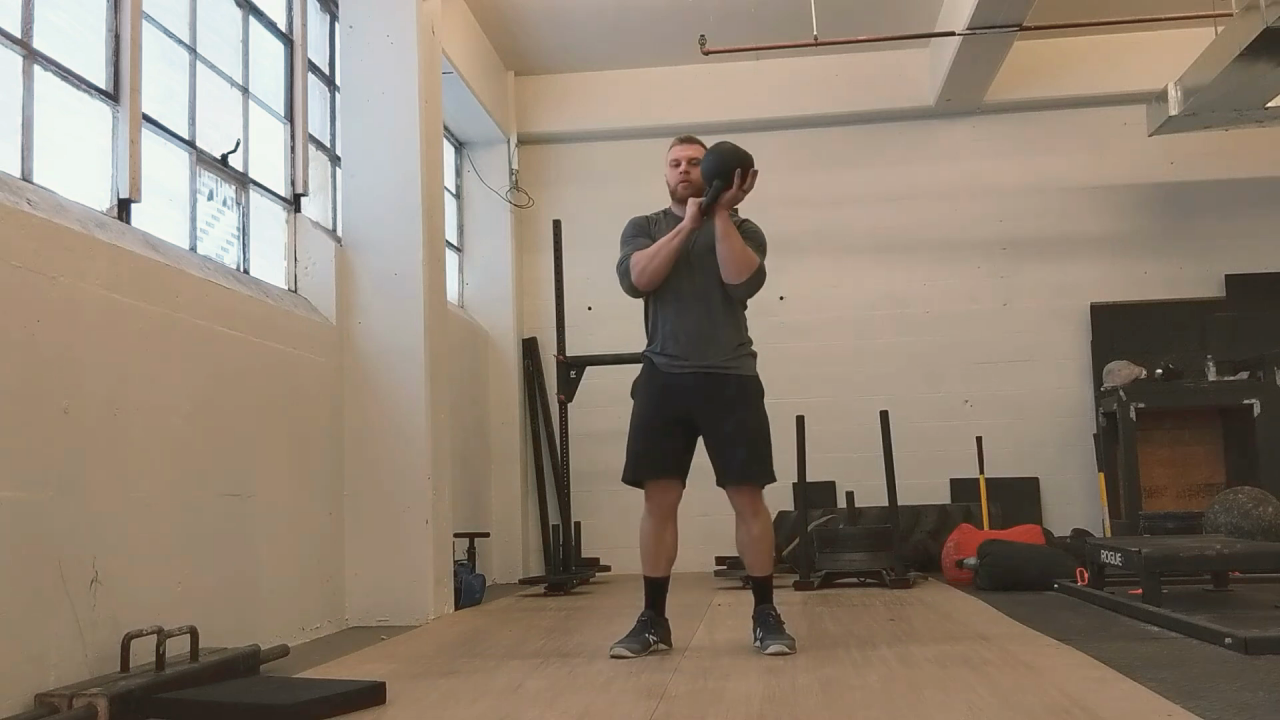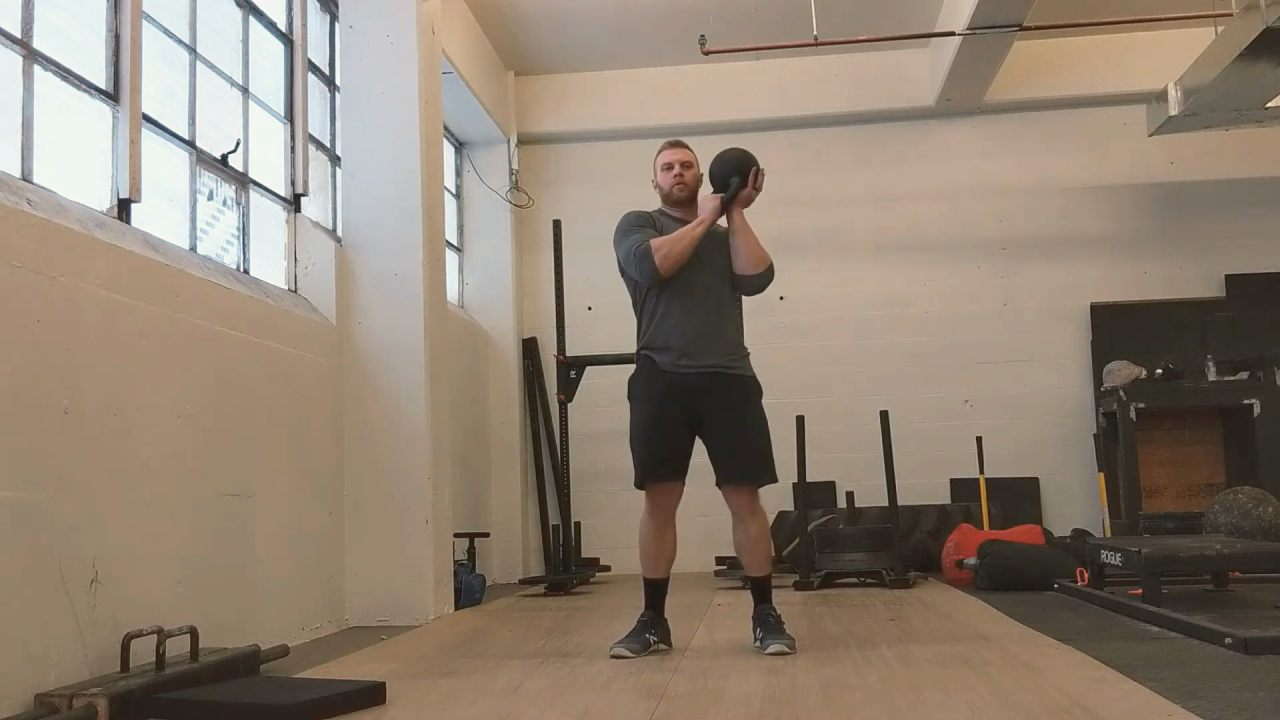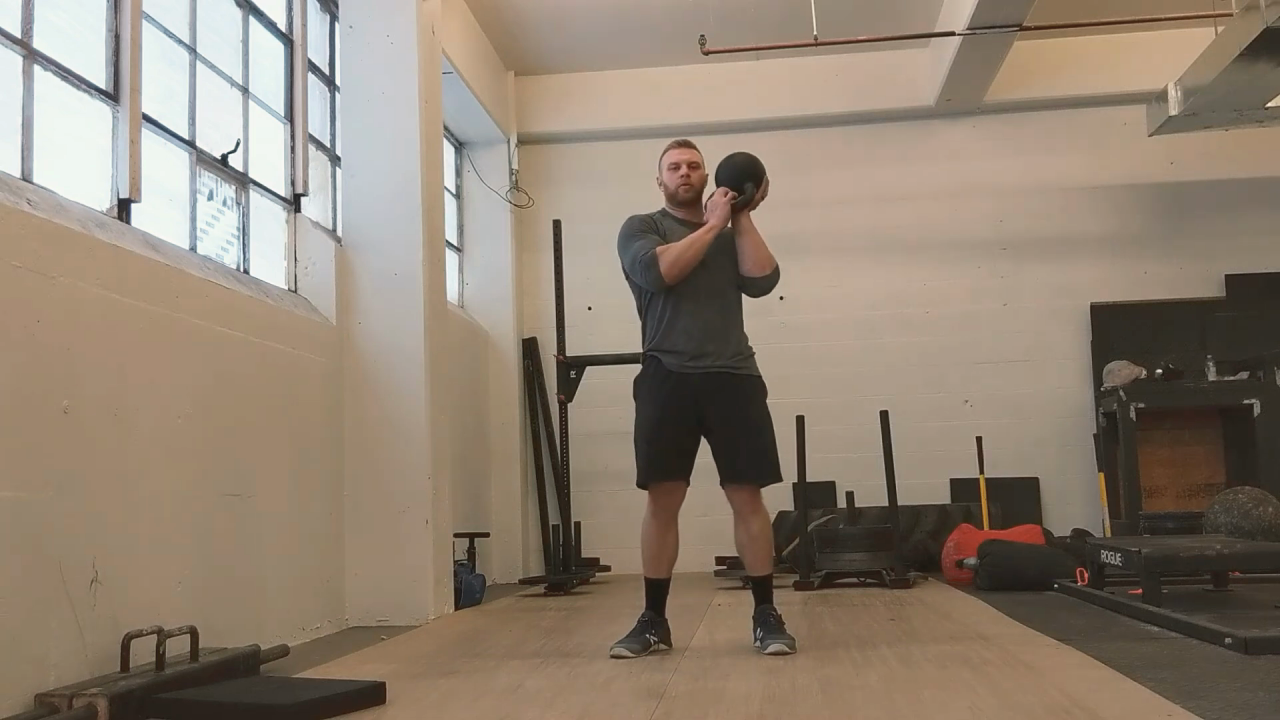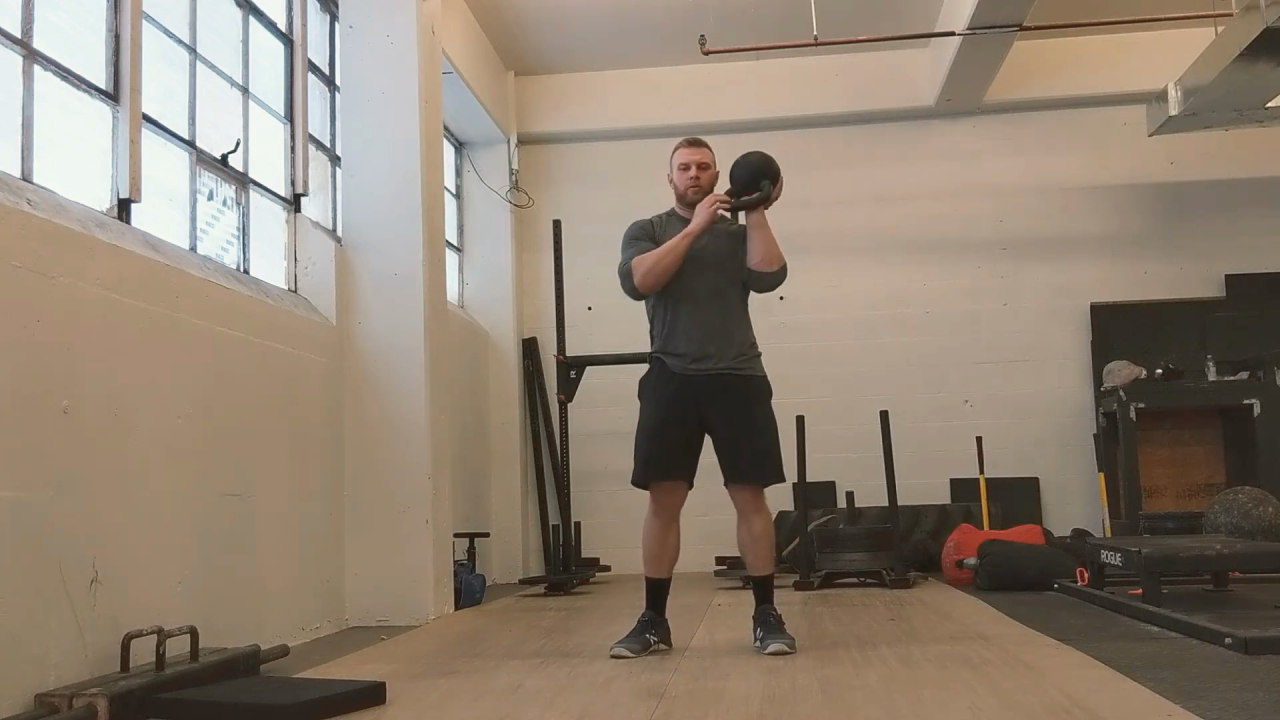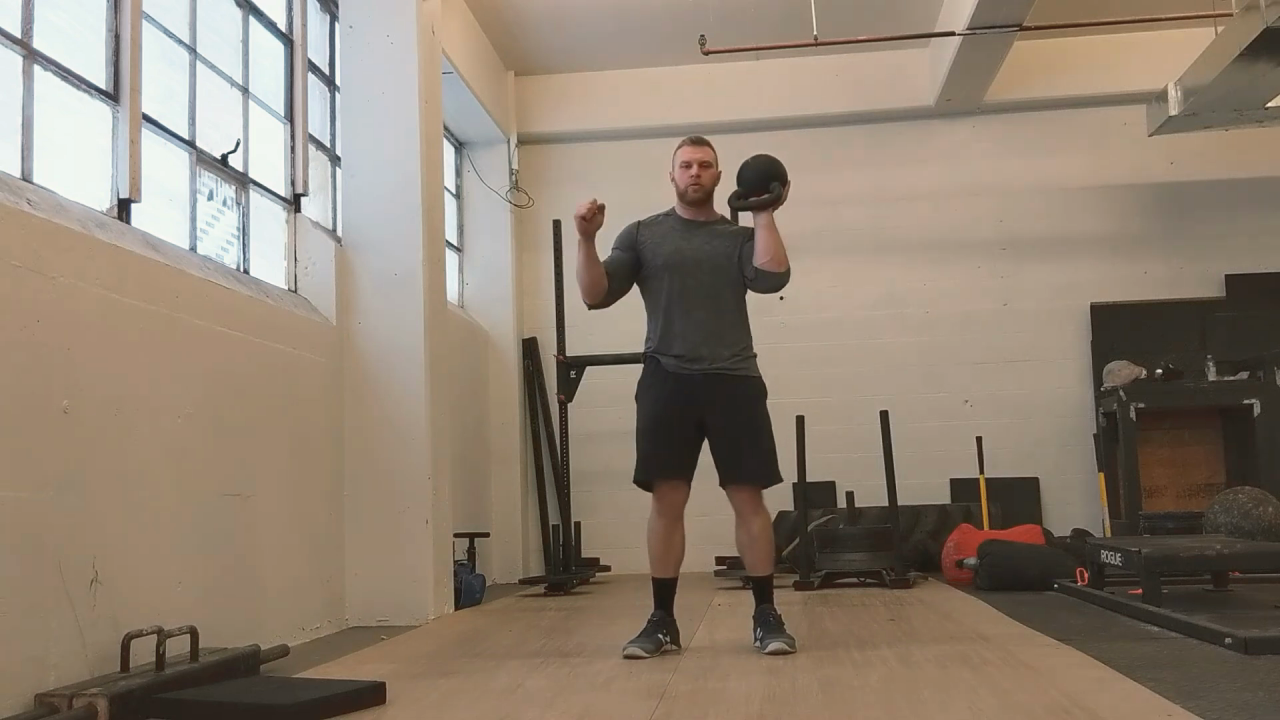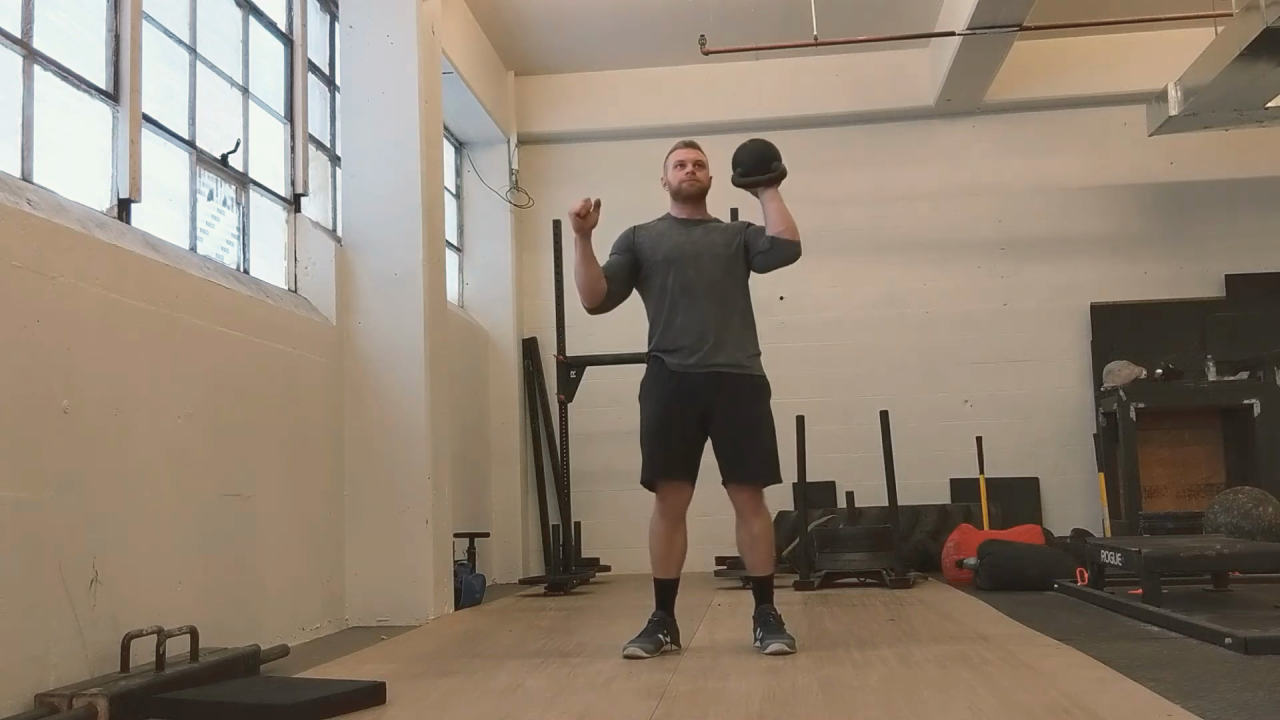
dt=0.5s
person 1, frame 1
left shoulder: (742, 229)
right shoulder: (644, 227)
left elbow: (743, 282)
right elbow: (636, 279)
left wrist: (720, 215)
right wrist: (686, 224)
left hip: (730, 379)
right hip: (663, 379)
left knee: (748, 497)
right knee: (659, 499)
left ankle: (765, 615)
right ankle: (653, 620)
person 1, frame 2
left shoulder: (726, 236)
right shoulder: (636, 224)
left elbow: (756, 279)
right elbow: (653, 264)
left wrist: (736, 213)
right wrist: (704, 219)
left hip: (728, 378)
right hip: (662, 378)
left knee: (745, 498)
right knee: (659, 499)
left ankle: (765, 615)
right ankle: (653, 620)
person 1, frame 3
left shoulder: (732, 234)
right shoulder: (640, 228)
left elbow: (762, 281)
right elbow: (659, 271)
left wrist: (742, 217)
right wrist: (712, 225)
left hip: (733, 378)
right hip: (667, 380)
left knee: (747, 496)
right knee: (662, 499)
left ankle: (765, 614)
right ankle: (654, 619)
person 1, frame 4
left shoulder: (739, 234)
right shoulder: (648, 229)
left elbow: (768, 277)
right elbow: (639, 280)
left wrist: (756, 212)
right wrist: (694, 228)
left hip: (737, 379)
right hip: (672, 380)
left knee: (751, 497)
right knee: (662, 499)
left ankle: (766, 614)
right ankle: (654, 619)
person 1, frame 5
left shoulder: (741, 237)
right shoulder: (643, 234)
left elbow: (772, 278)
right elbow: (595, 295)
left wrist: (765, 213)
right wrist: (586, 239)
left hip: (734, 380)
right hip: (667, 381)
left knee: (749, 497)
right knee: (666, 499)
left ankle: (766, 614)
right ankle: (662, 619)
person 1, frame 6
left shoulder: (736, 235)
right shoulder: (640, 238)
left elbow: (787, 247)
right elbow: (595, 299)
left wrist: (767, 191)
right wrist: (583, 238)
left hip: (737, 378)
right hip: (672, 380)
left knee: (749, 495)
right knee: (669, 499)
left ankle: (766, 614)
right ankle: (663, 619)
